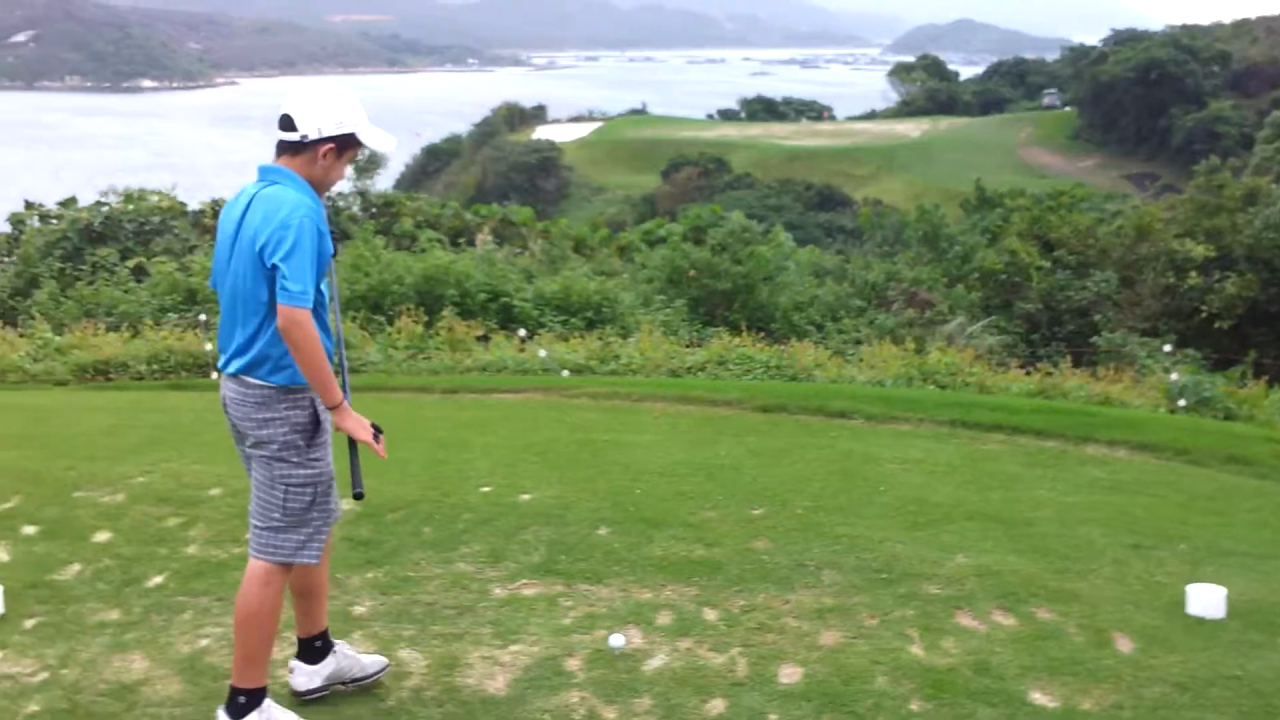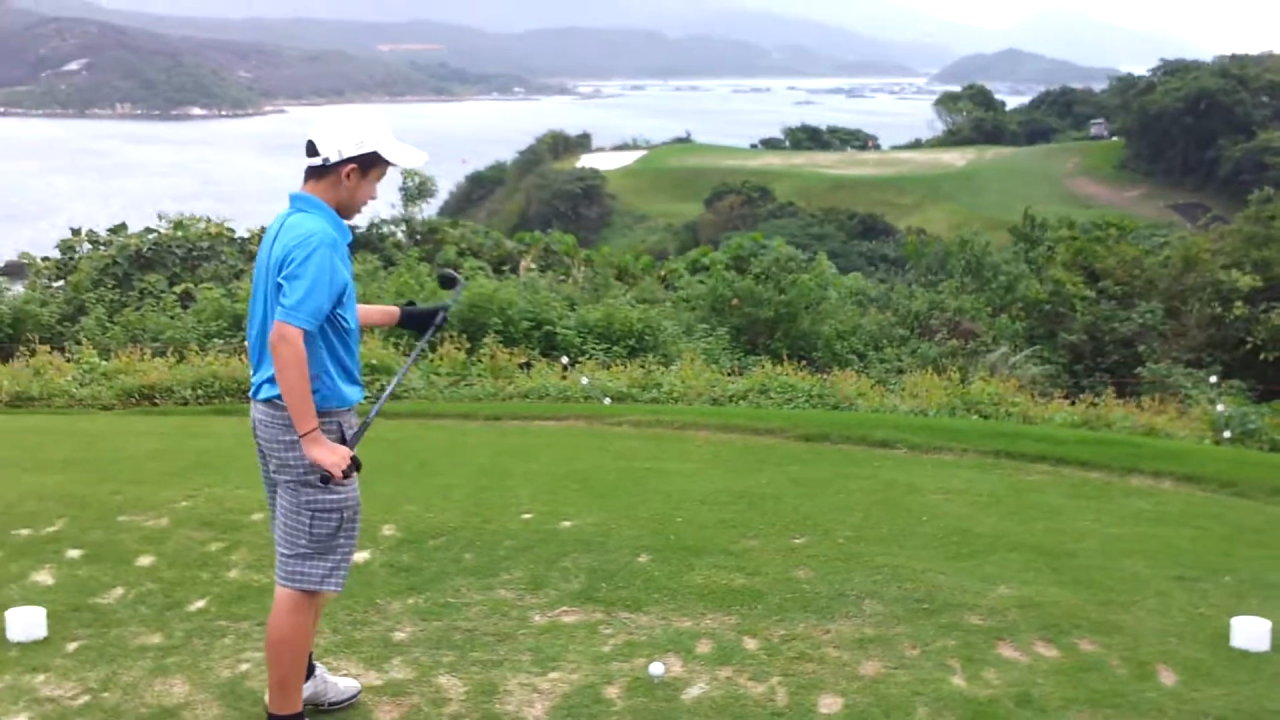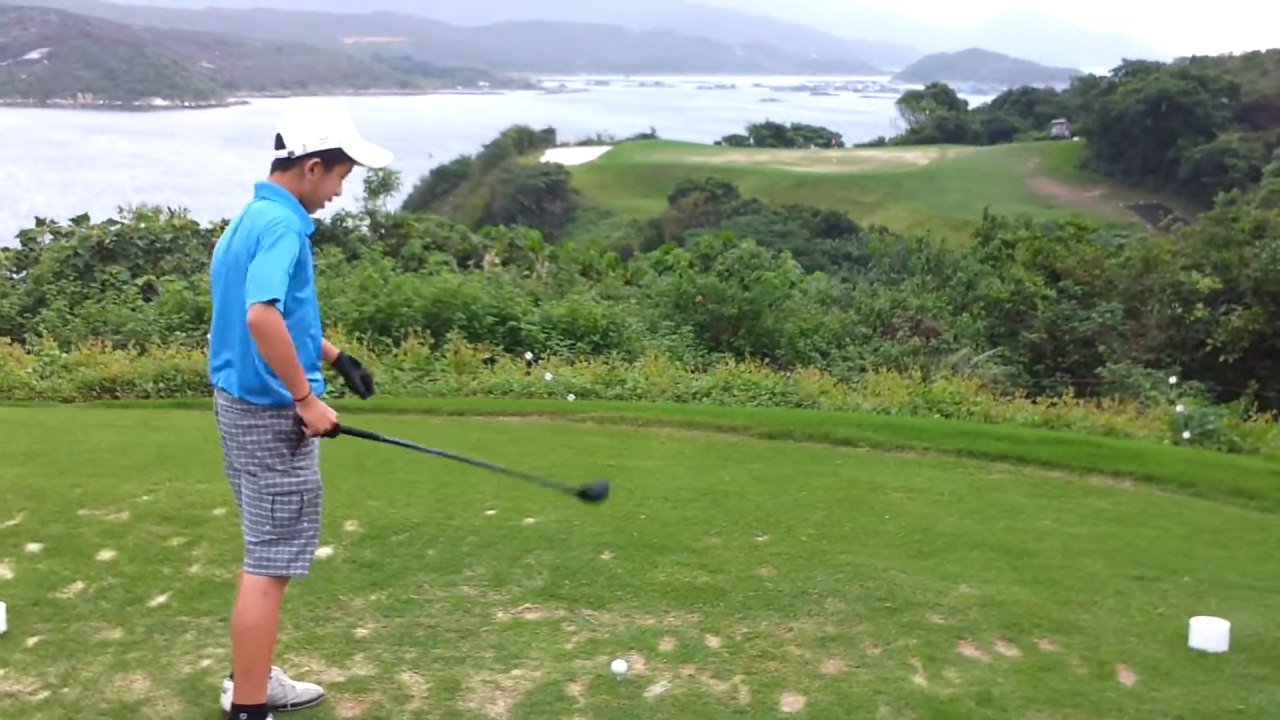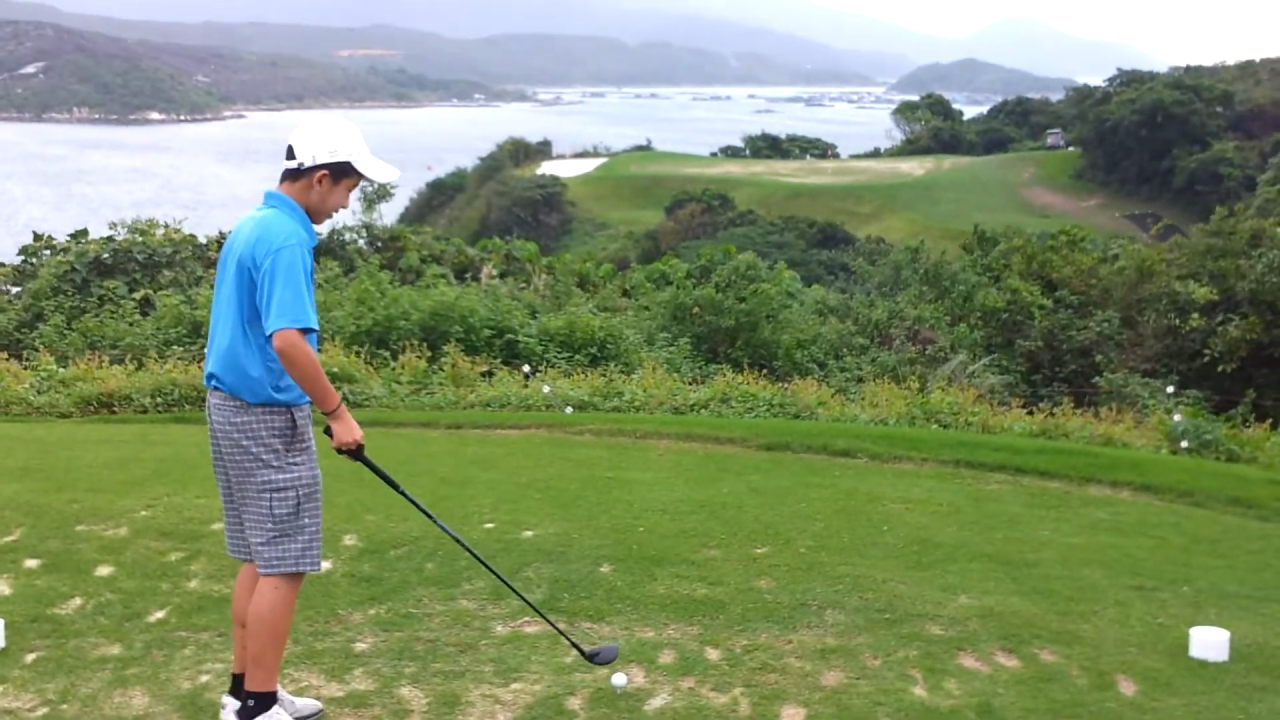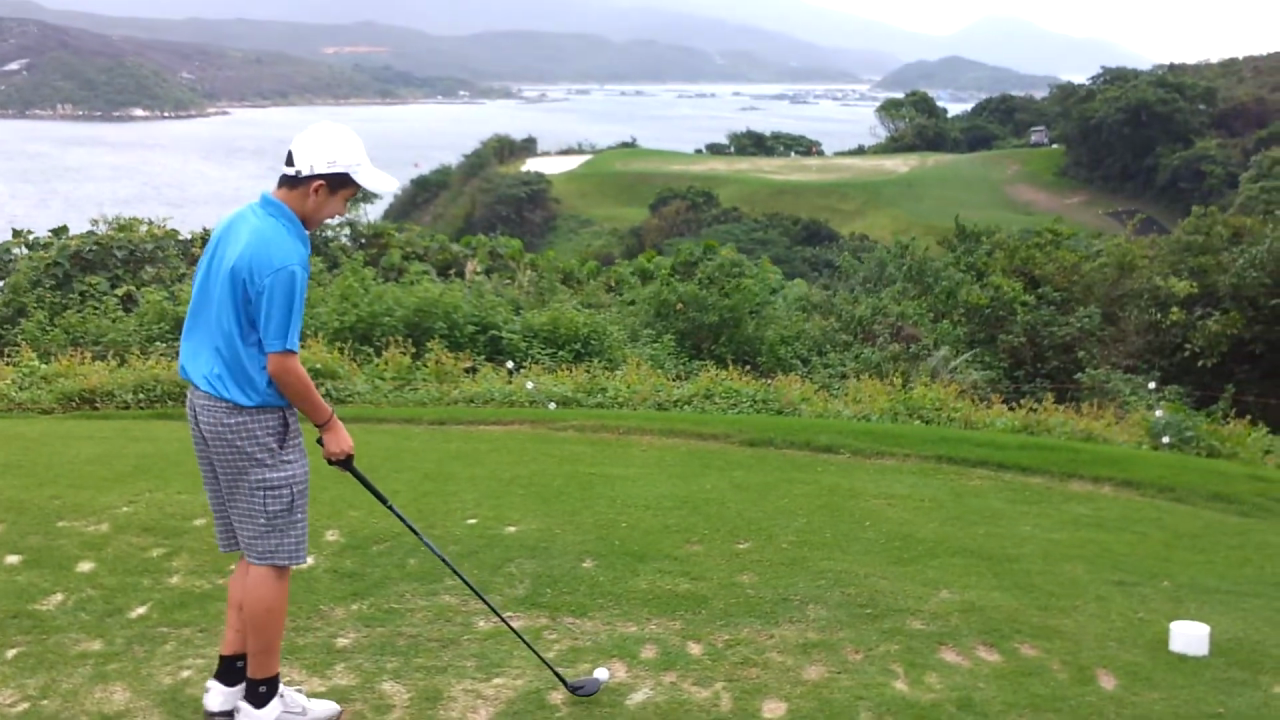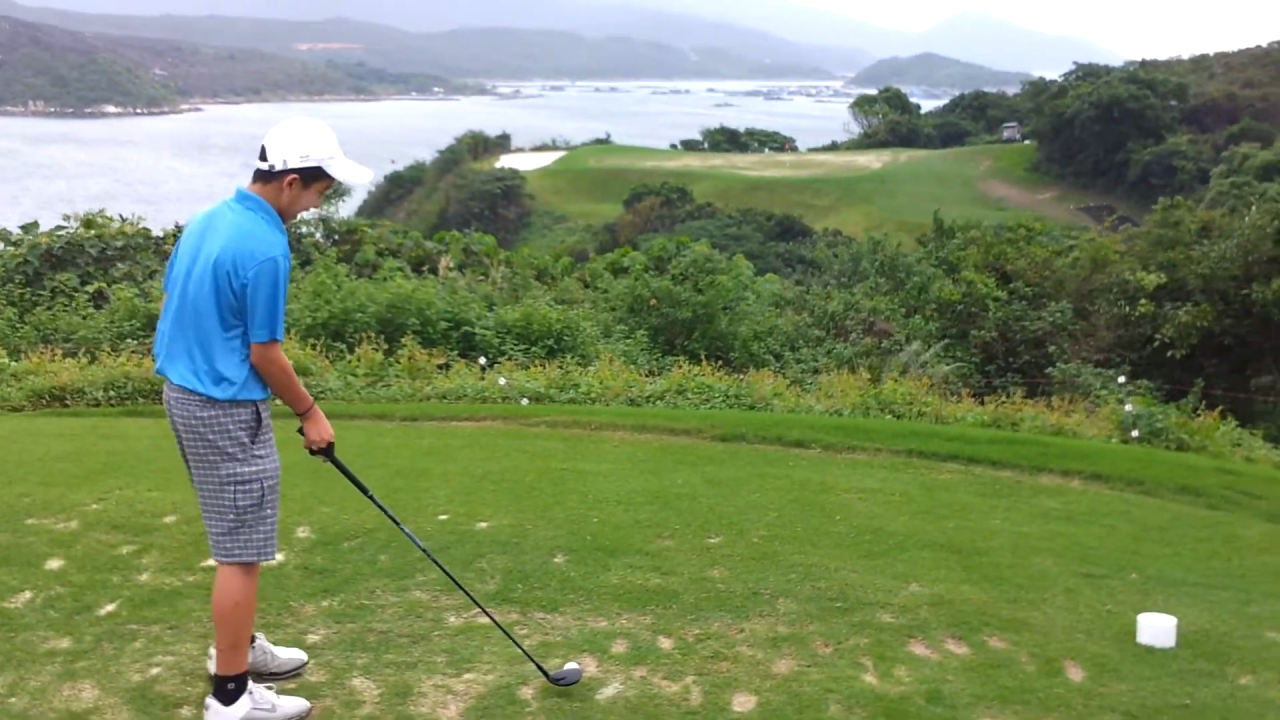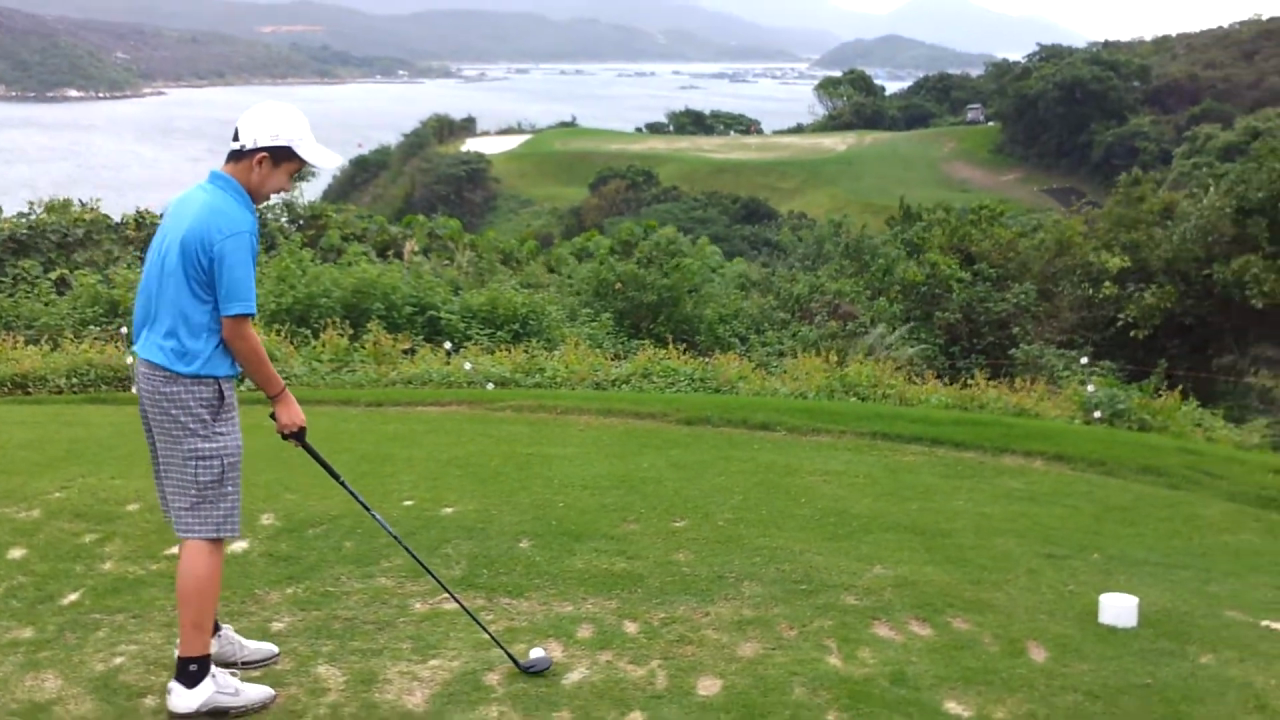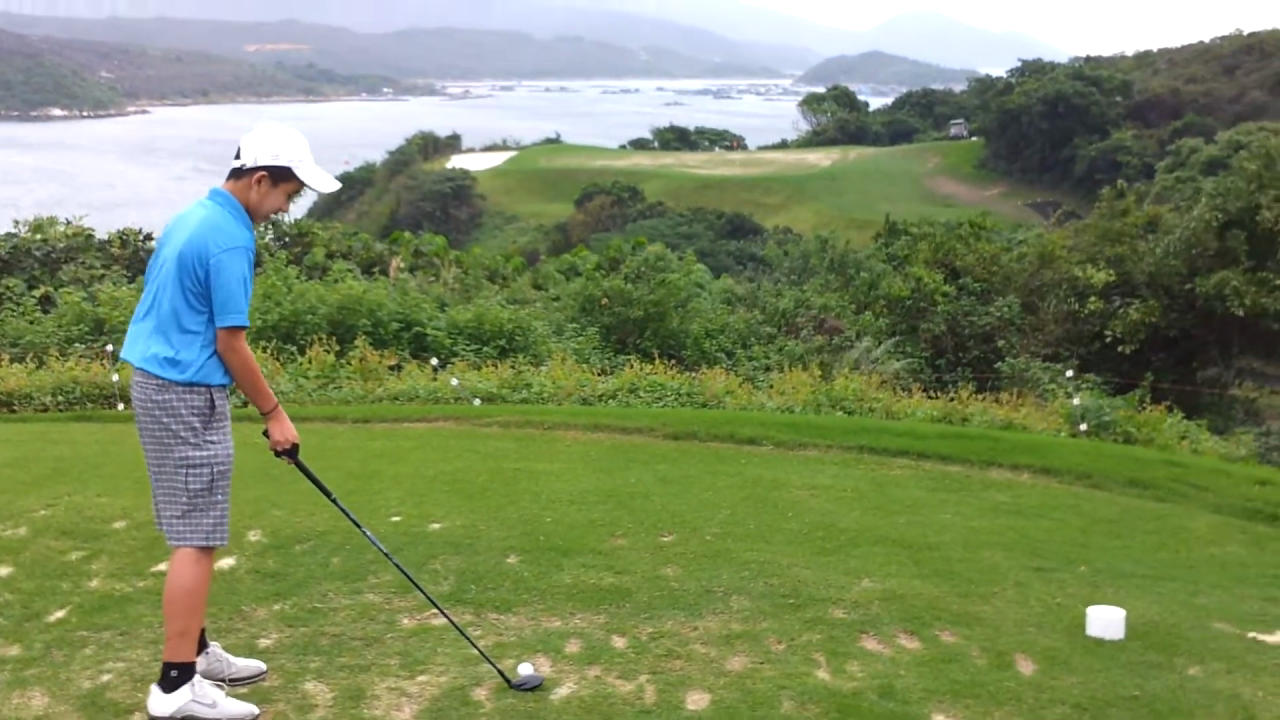
dt=0.3s
person 1, frame 1
left shoulder: (242, 204)
right shoulder: (299, 214)
right elbow: (295, 319)
right wrist: (341, 408)
left hip: (250, 386)
right hip: (284, 397)
left knee: (311, 528)
right knee: (278, 551)
left ankle: (319, 656)
person 1, frame 2
left shoulder: (291, 225)
right shoulder: (318, 238)
right elbow: (285, 336)
left wrist: (399, 314)
right wrist: (312, 437)
left hip: (284, 415)
right hip: (306, 423)
left knee: (313, 563)
right knee: (303, 575)
person 1, frame 3
left shoulder: (249, 218)
right shoulder: (280, 225)
right elbow: (262, 316)
left wrist: (333, 354)
right wrist: (307, 399)
left hip: (241, 405)
right hip: (271, 415)
left knee: (264, 554)
right knee: (269, 566)
person 1, frame 4
left shoulder: (252, 225)
right shoulder: (286, 239)
right elbow: (287, 340)
right wrist: (337, 412)
left hip: (232, 406)
right hip: (268, 416)
left knee: (257, 559)
right knee: (283, 565)
person 1, frame 5
left shoulder: (237, 221)
right shoulder: (283, 255)
right elbow: (280, 364)
right wrist: (330, 424)
left hip: (208, 399)
right hip: (251, 415)
left knee: (251, 549)
right knee: (271, 557)
person 1, frame 6
left shoulder: (207, 219)
right shoulder: (265, 248)
left elbow: (172, 302)
right elbow: (264, 355)
right wrist: (310, 414)
left hip: (186, 392)
right hip: (226, 408)
left knee: (239, 537)
right knee: (241, 550)
left ankle: (239, 646)
person 1, frame 7
left shoulder: (190, 200)
right shoulder: (233, 223)
right elbow: (236, 329)
right wrist: (282, 397)
left hip: (159, 372)
right hip: (194, 386)
left knee: (198, 521)
right knee: (205, 530)
left ankle: (205, 634)
person 1, frame 8
left shoulder: (192, 216)
right shoulder: (231, 239)
right elbow: (230, 344)
right wrist: (274, 413)
left hip: (157, 384)
right hip: (188, 396)
left knee: (191, 531)
right knee: (195, 539)
left ankle: (193, 649)
